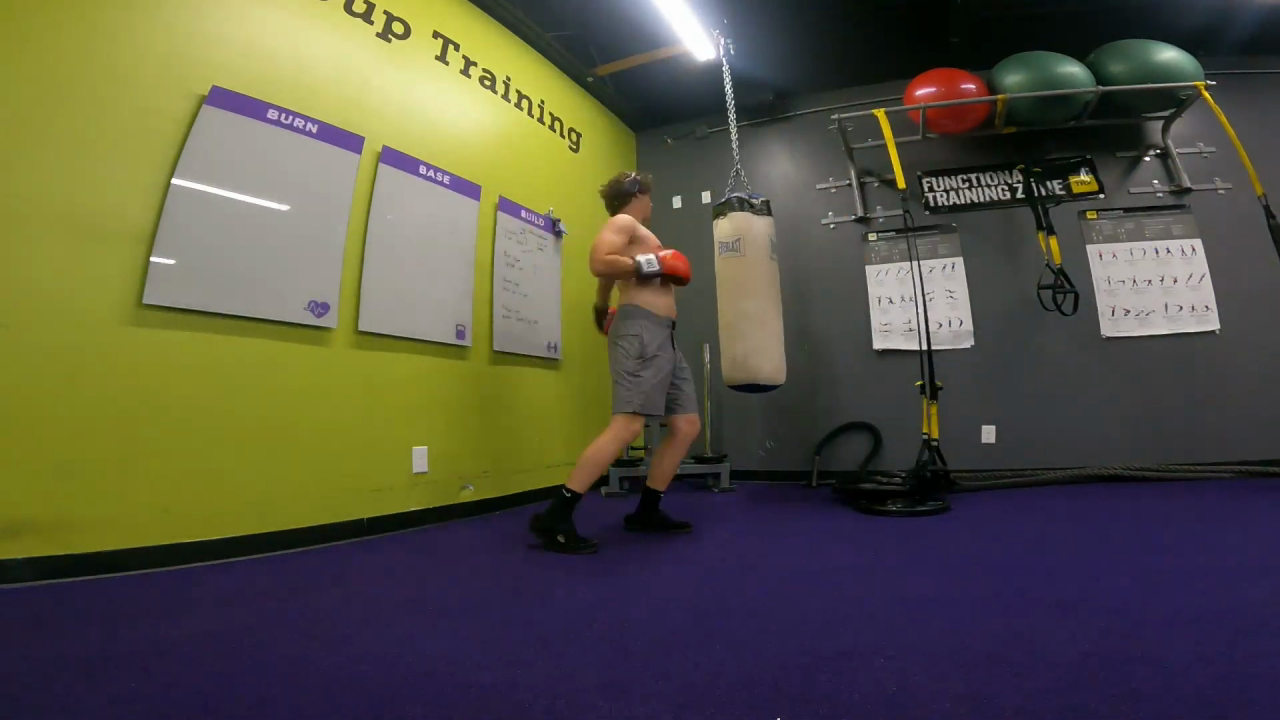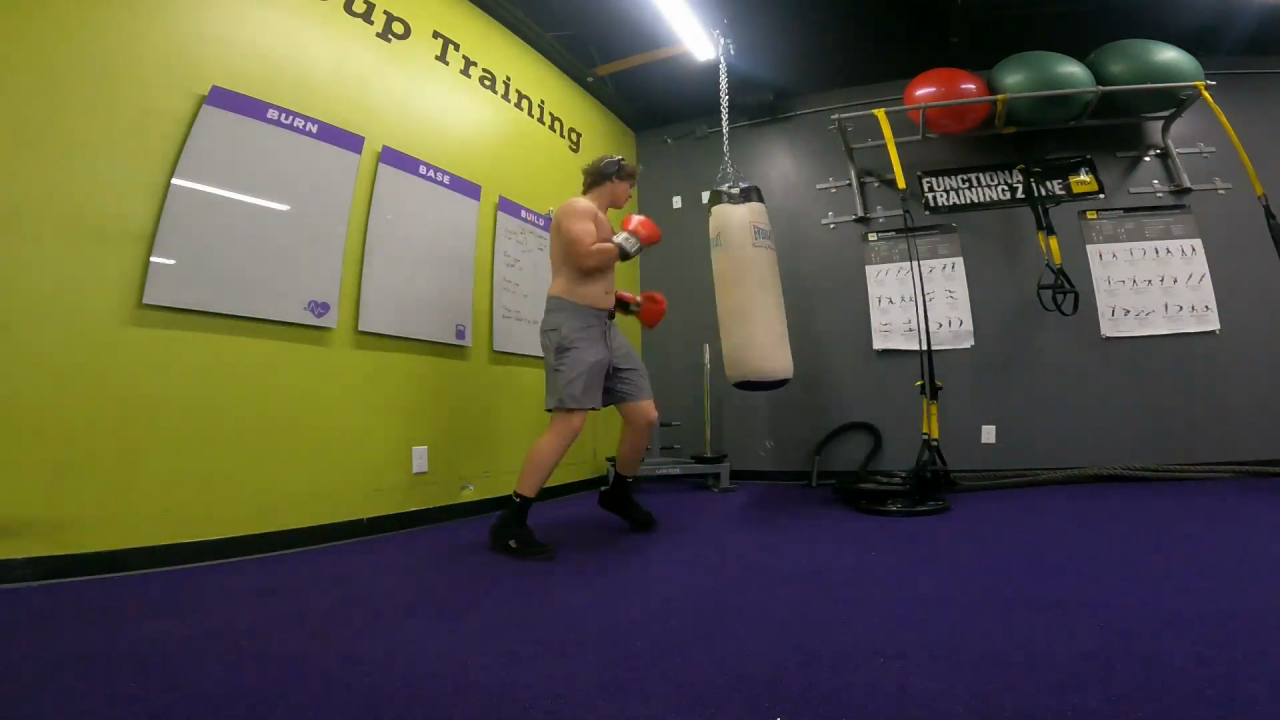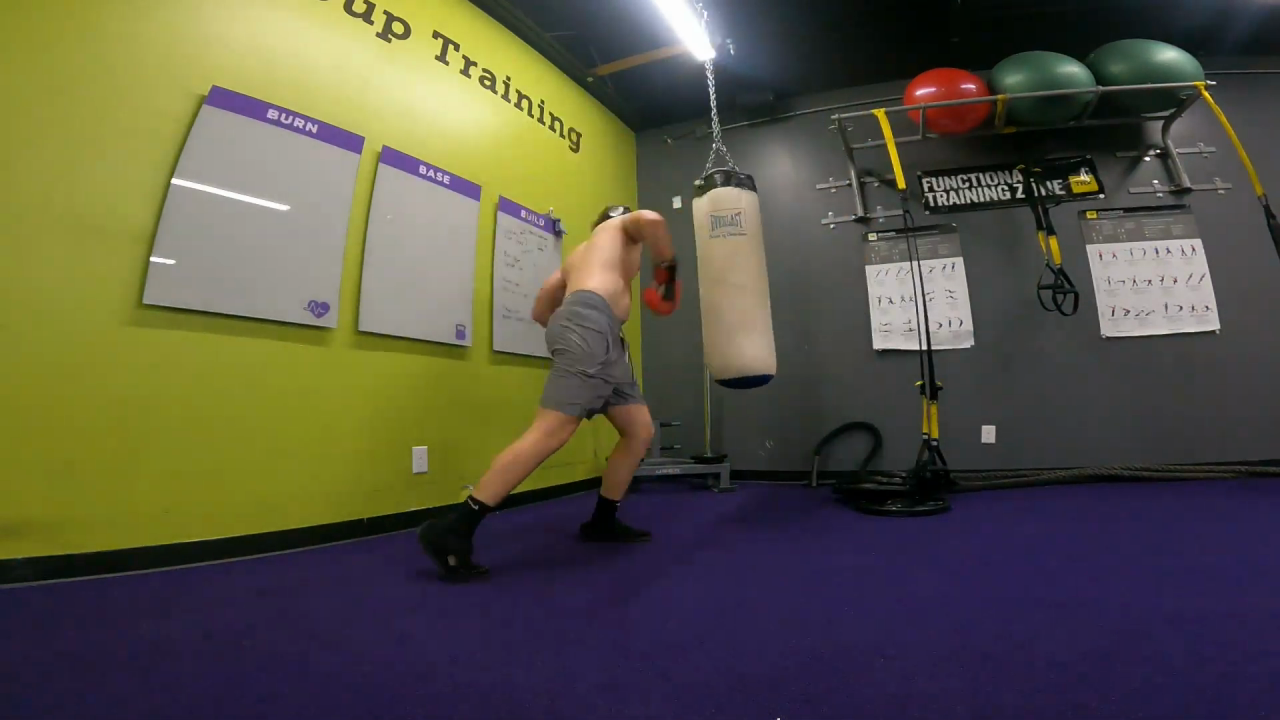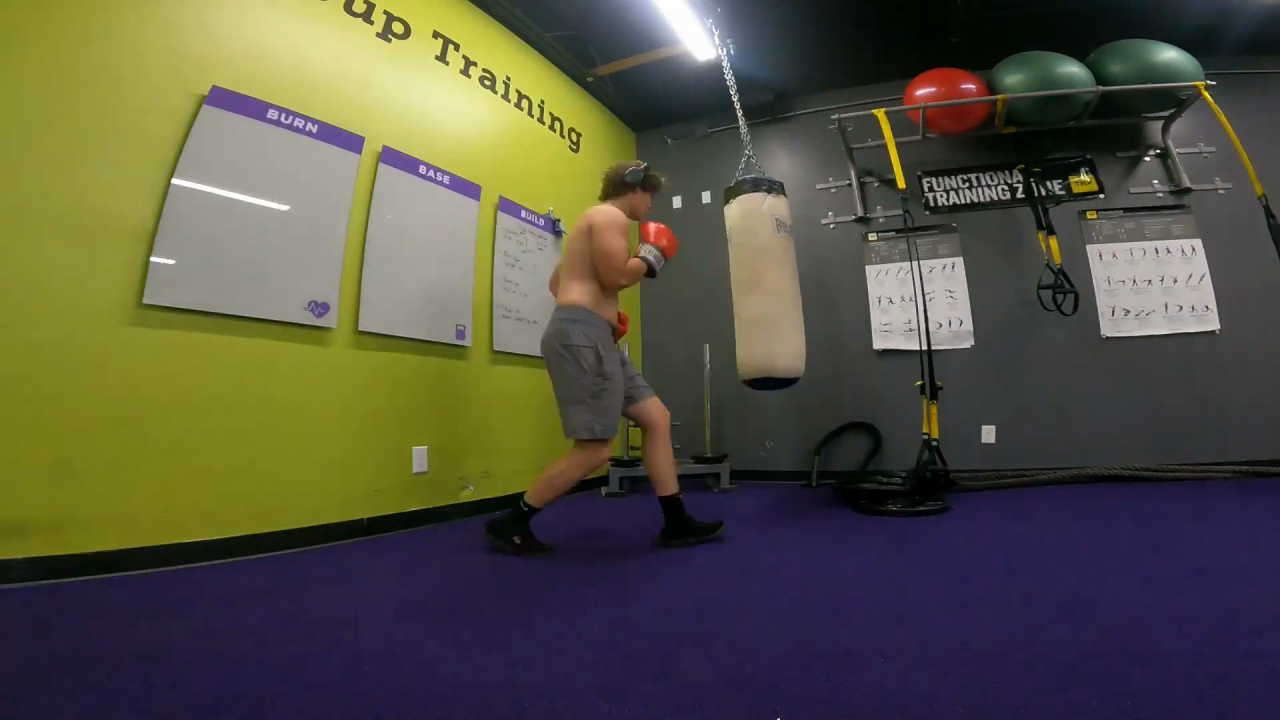
dt=0.4s
person 1, frame 1
left shoulder: (630, 231)
right shoulder: (624, 222)
left elbow: (605, 300)
right elbow: (601, 262)
right wrist: (657, 265)
left hip: (661, 339)
right hip: (642, 334)
left knee: (687, 428)
right knee: (624, 430)
left ankle: (648, 511)
right ankle: (555, 517)
person 1, frame 2
left shoulder: (602, 219)
right shoulder: (578, 207)
right elbow: (587, 257)
left wrist: (630, 302)
right wrist: (630, 242)
left hip: (601, 328)
right hip: (573, 328)
left knee: (644, 417)
right knee: (567, 426)
left ankle: (619, 493)
right ankle: (510, 525)
person 1, frame 3
left shoulder: (579, 253)
right shoulder: (623, 225)
left elbow: (542, 308)
right elbow: (652, 221)
right wrist: (669, 272)
right hip: (589, 323)
left knee: (640, 429)
right knee: (549, 432)
left ankle: (604, 520)
right ankle: (453, 530)
person 1, frame 4
left shoulder: (592, 220)
right shoulder: (610, 216)
left elbow: (557, 281)
right elbow: (617, 274)
right wrist: (652, 257)
left hip: (572, 332)
right hip: (581, 335)
left knee: (657, 419)
right knee: (594, 451)
left ankle: (677, 522)
right ankle: (510, 522)
